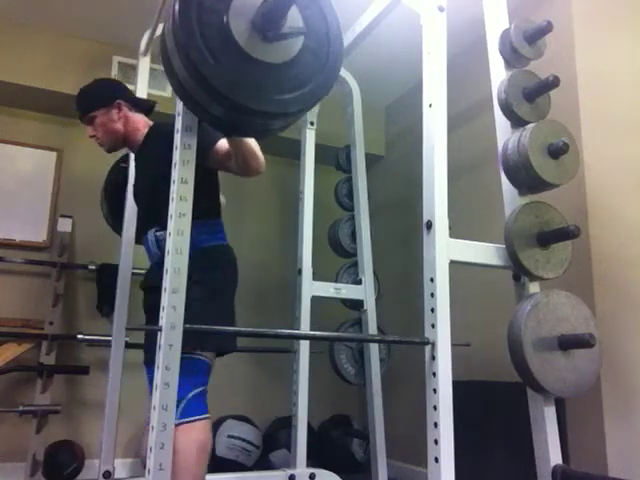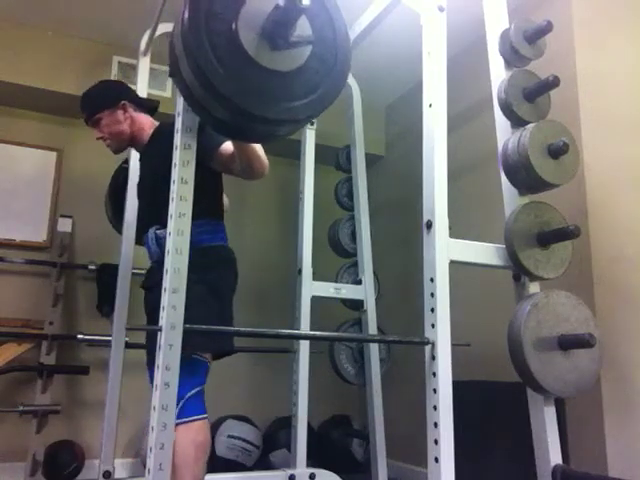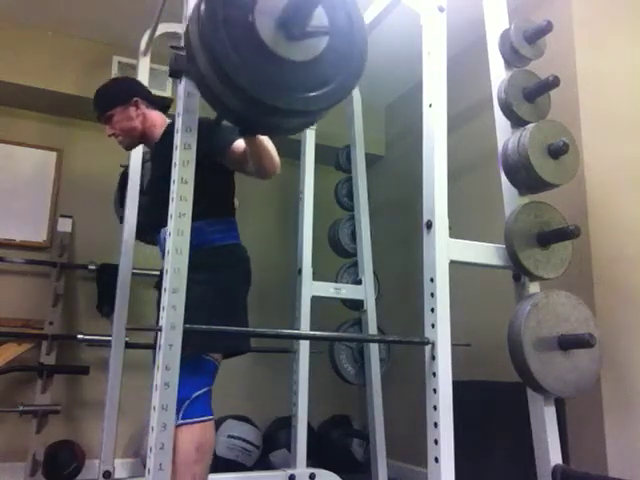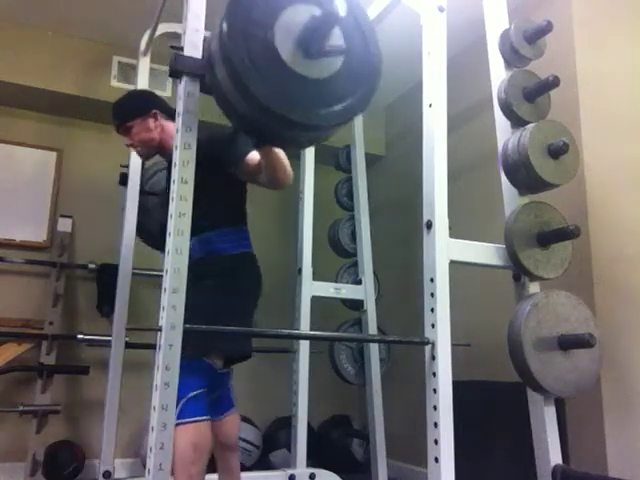
dt=0.3s
person 1, frame 1
left shoulder: (177, 135)
right shoulder: (144, 158)
left elbow: (252, 165)
left hip: (201, 271)
right hip: (169, 275)
left knee: (184, 392)
person 1, frame 2
left shoulder: (181, 136)
right shoulder: (150, 157)
left elbow: (255, 167)
left hip: (201, 271)
right hip: (169, 274)
left knee: (182, 392)
right knee: (170, 392)
person 1, frame 3
left shoulder: (195, 134)
right shoulder: (160, 155)
left elbow: (267, 166)
left hip: (213, 270)
right hip: (187, 274)
left knee: (186, 391)
right knee: (180, 391)
person 1, frame 4
left shoulder: (209, 144)
right shoulder: (176, 165)
left elbow: (279, 178)
left hip: (225, 276)
right hip: (202, 279)
left knee: (187, 389)
right knee: (211, 393)
